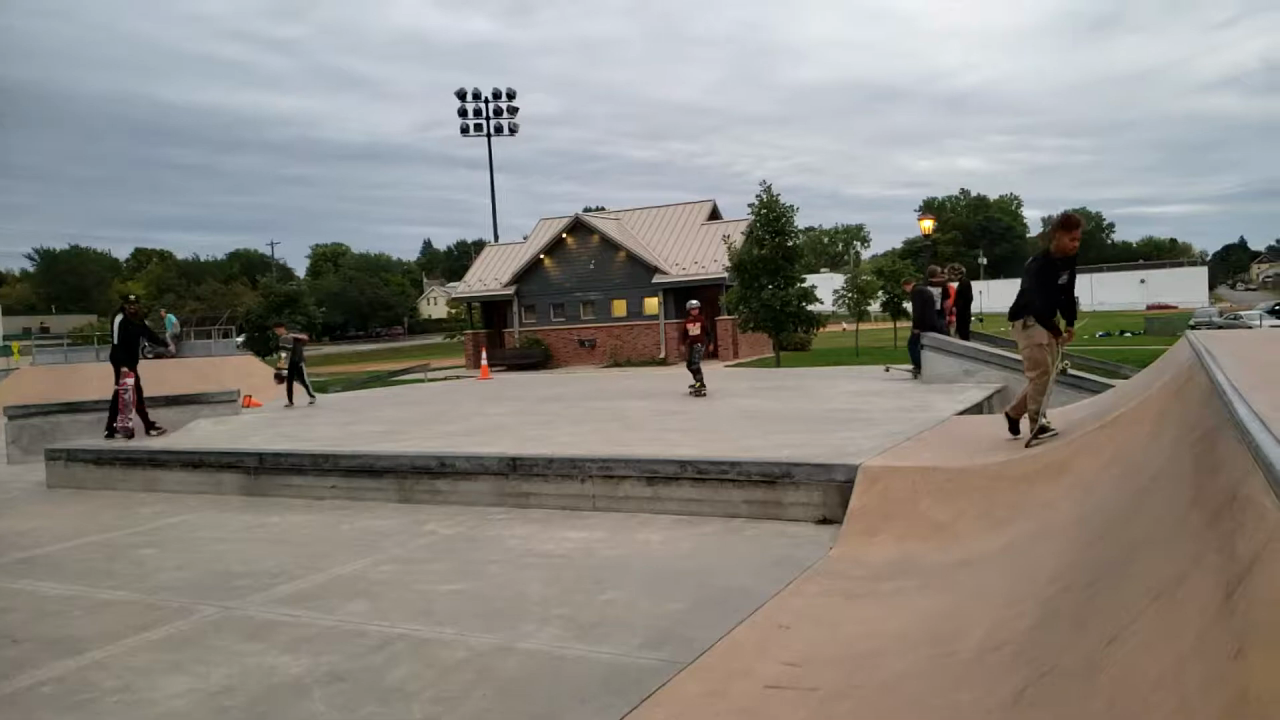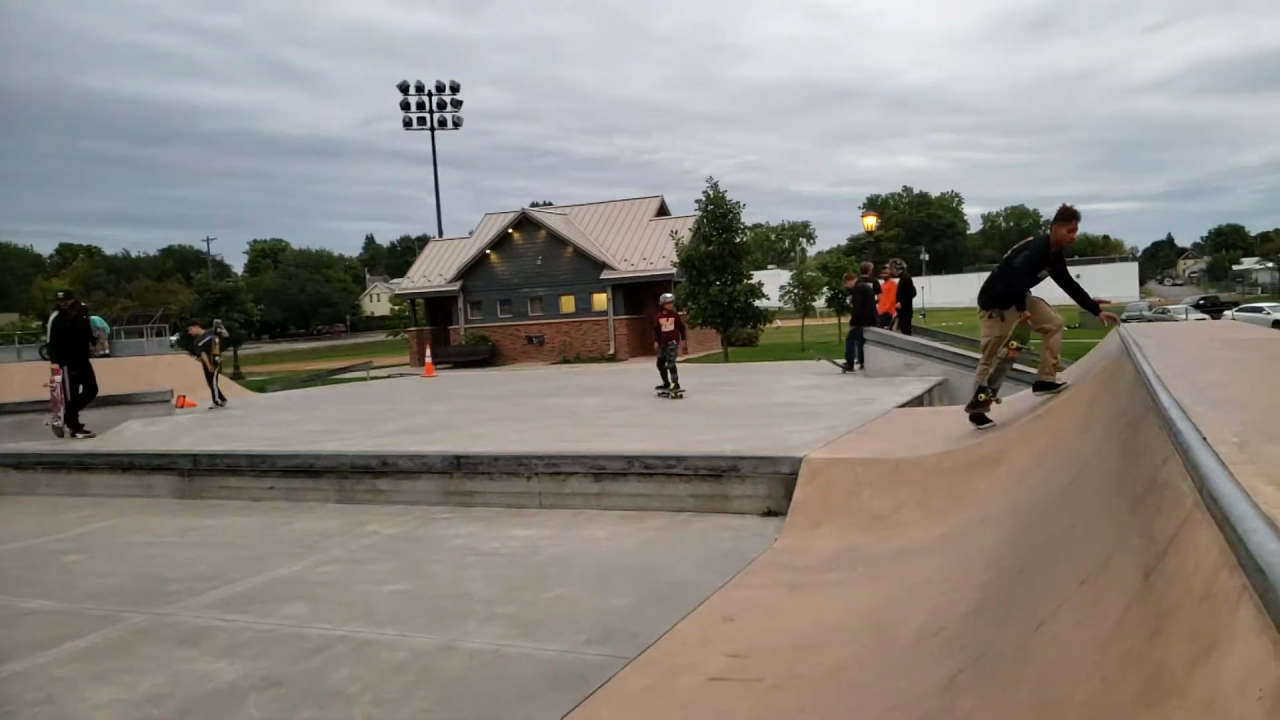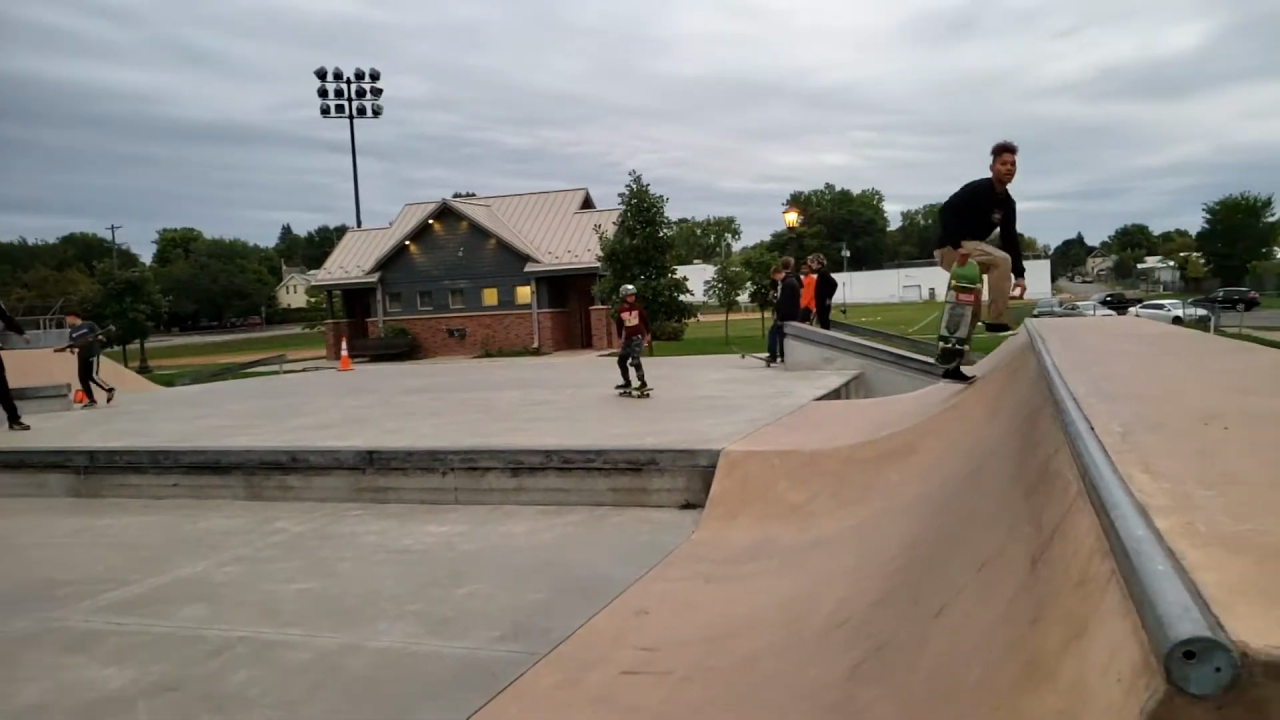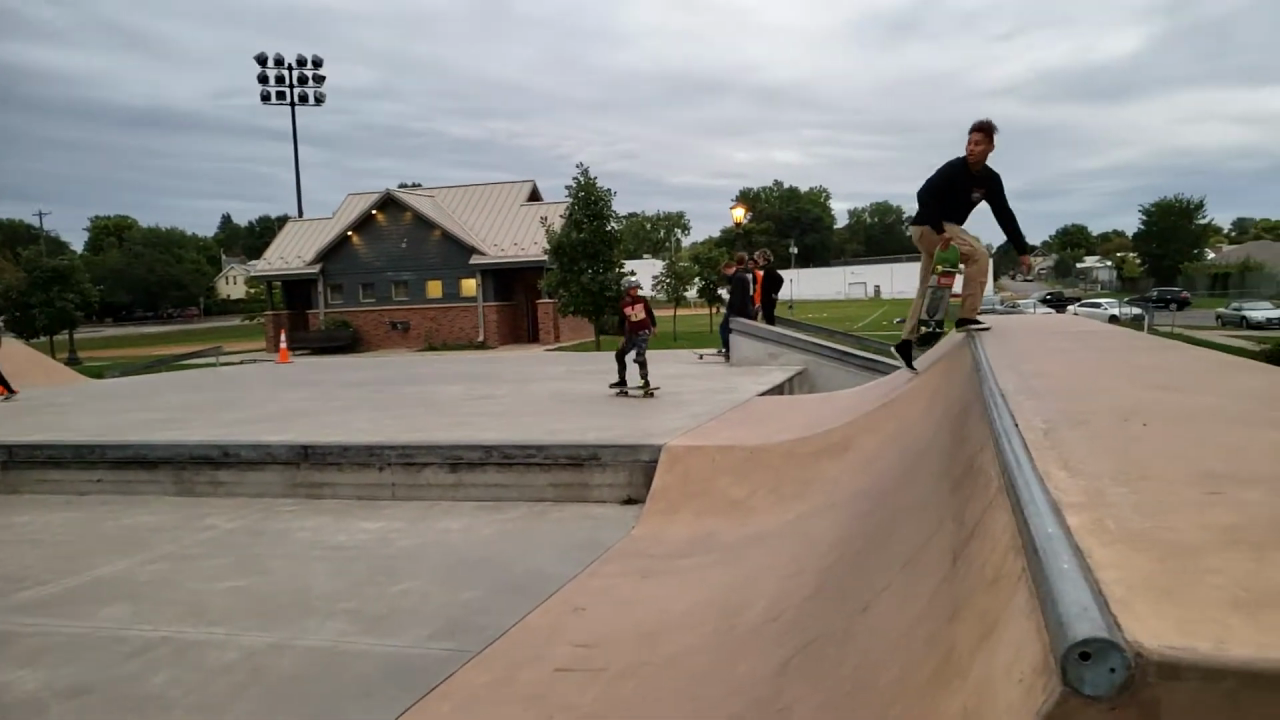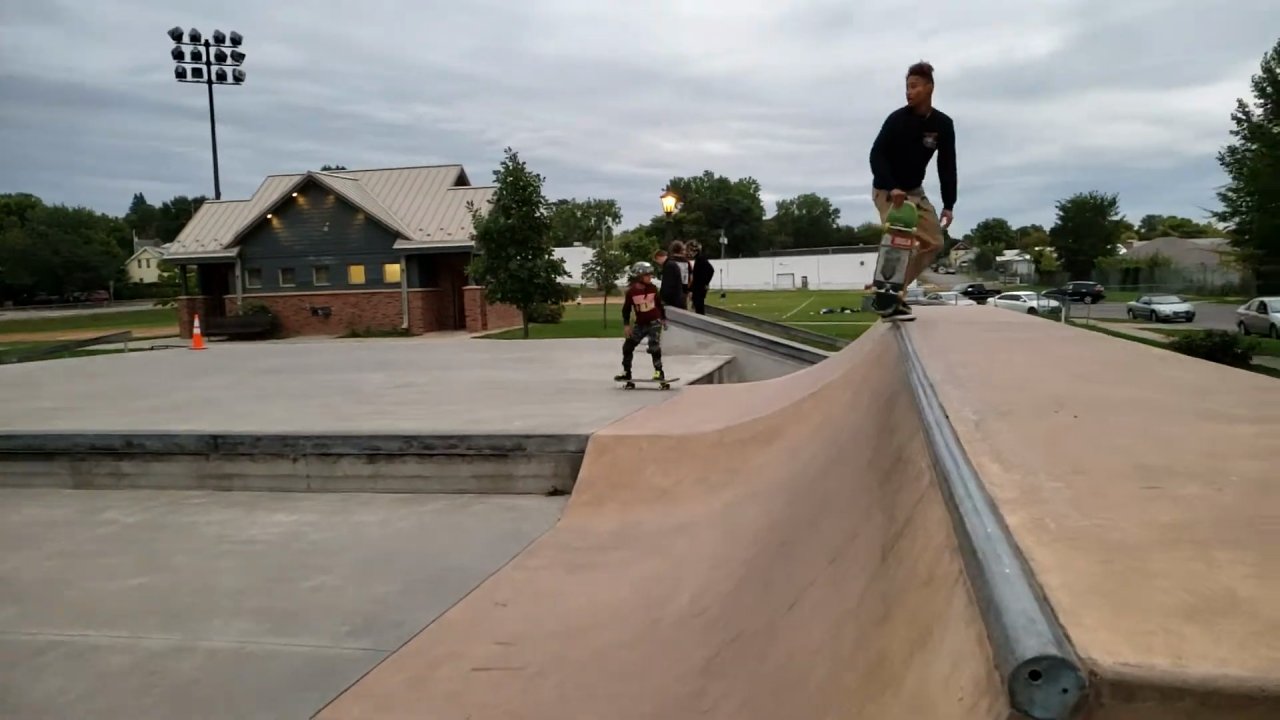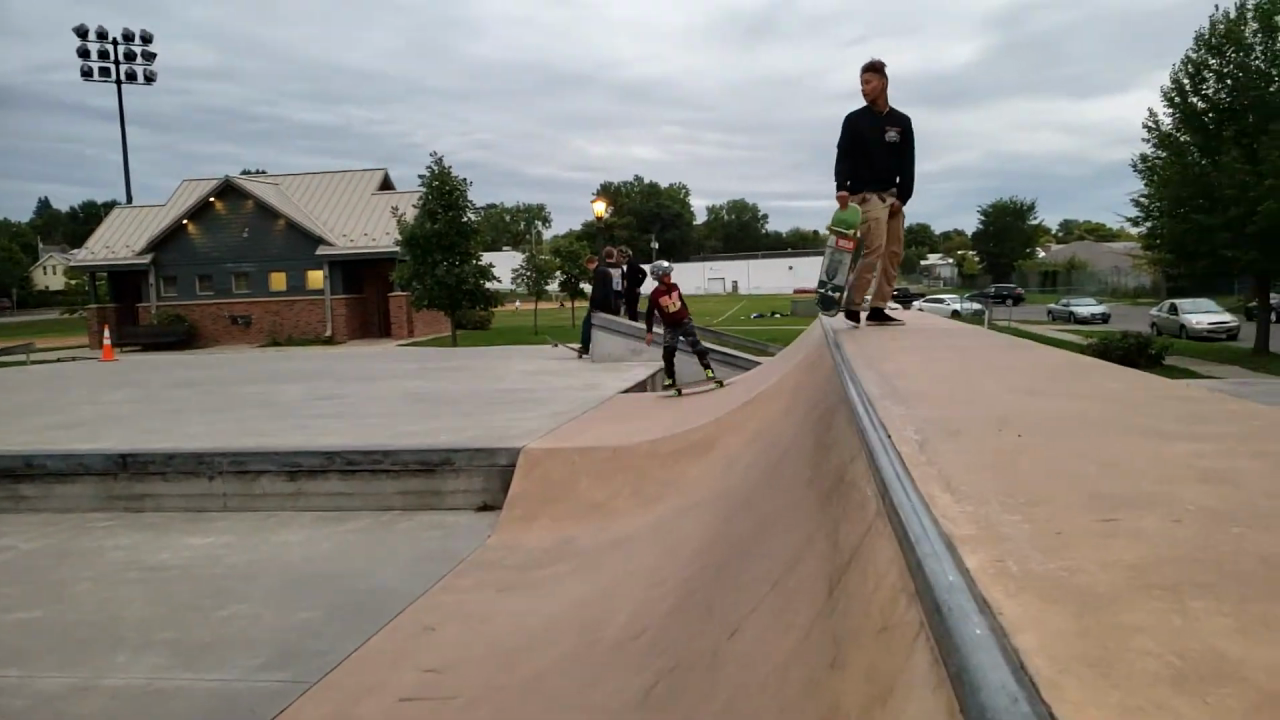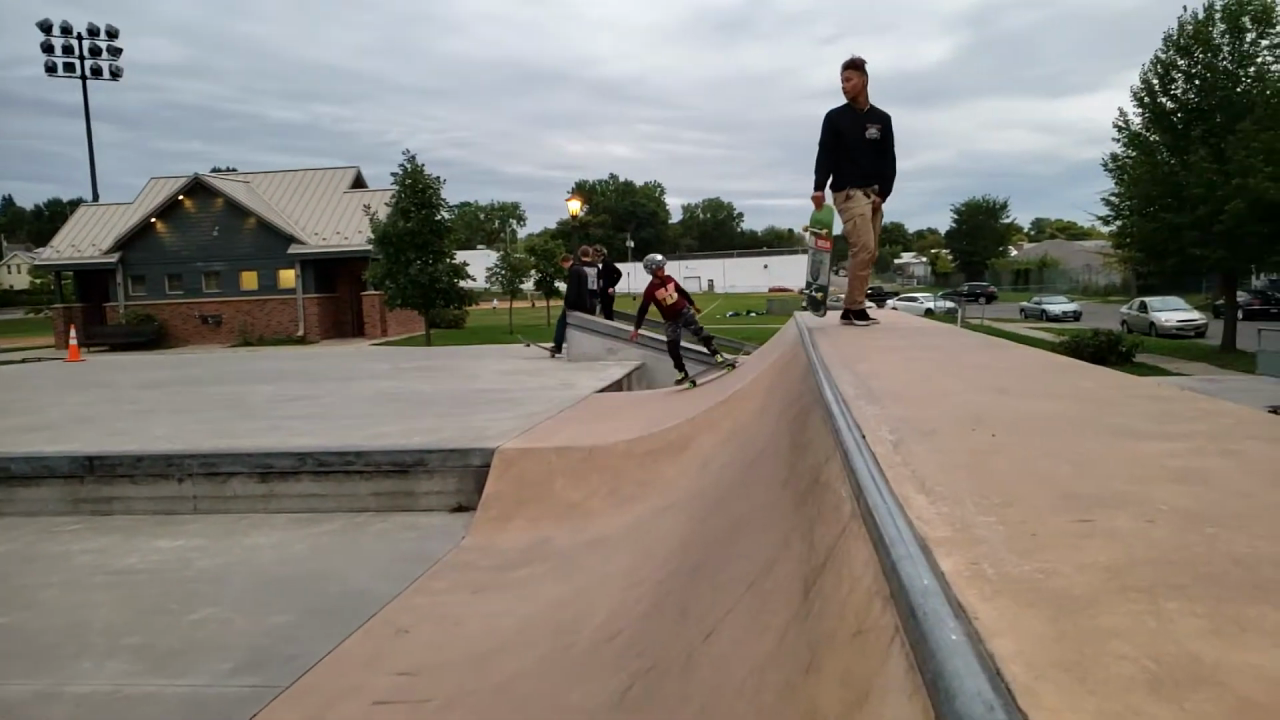
dt=0.4s
person 1, frame 1
left shoulder: (1069, 260)
right shoulder: (1037, 266)
left elbow: (1067, 292)
right elbow: (1032, 303)
left wrist: (1069, 322)
right wrist: (1054, 331)
left hip: (1047, 319)
right hip: (1027, 319)
left knee: (1042, 371)
right knee: (1040, 369)
left ankle: (1014, 413)
right ankle: (1036, 422)
person 1, frame 2
left shoulder: (1055, 256)
right shoulder: (1034, 250)
left elbow: (1071, 286)
right elbow: (1016, 273)
left wrist: (1097, 309)
right wrist: (1022, 309)
left hip: (1017, 300)
right hip: (994, 301)
left knee: (1053, 324)
right knee: (992, 357)
left ankle: (1045, 381)
right ankle: (977, 411)
person 1, frame 3
left shoulder: (1007, 203)
right shoulder: (976, 189)
left elbow: (1011, 240)
right elbow: (947, 212)
left wrist: (1019, 275)
right wrist: (956, 246)
left hip: (968, 250)
right hip: (950, 249)
right knee: (1001, 260)
left ankle: (952, 366)
right ankle: (996, 321)
person 1, frame 4
left shoulder: (991, 180)
right shoulder: (953, 169)
left elbow: (1004, 215)
right elbow: (924, 196)
left wrist: (1022, 251)
right wrist: (939, 231)
left hip: (945, 229)
right hip: (927, 227)
left knee: (929, 290)
right knee: (977, 255)
left ankle: (906, 343)
right ankle: (966, 318)
person 1, frame 5
left shoulder: (943, 124)
right shoulder: (896, 120)
left elbow: (947, 165)
right elbow: (877, 156)
left wrist: (948, 205)
right wrist: (892, 188)
left hip: (915, 191)
right hip: (889, 192)
left knee: (932, 241)
person 1, frame 6
left shoulder: (902, 122)
right shoulder: (854, 120)
left elbow: (907, 164)
right elbow: (844, 157)
left wrist: (902, 197)
right wrist: (842, 188)
left hip: (893, 196)
right hip: (865, 195)
left knee: (894, 254)
right knee: (875, 250)
left ankle: (877, 309)
right ankle: (852, 304)
person 1, frame 7
left shoulder: (882, 119)
right shoulder: (835, 118)
left elbow: (889, 161)
right elbow: (825, 156)
left wrist: (883, 194)
right wrist: (819, 188)
left hip: (874, 193)
right hip: (848, 193)
left knee: (869, 253)
right knee: (863, 248)
left ankle: (850, 309)
right ankle: (857, 306)
